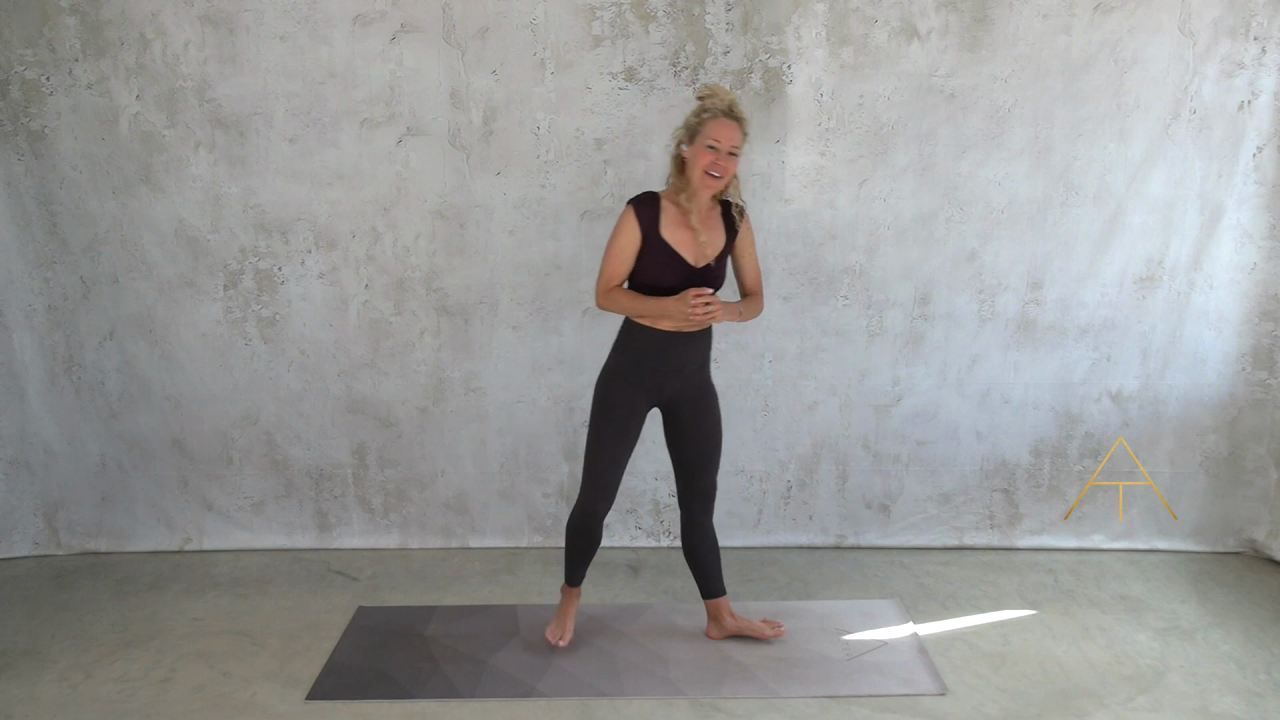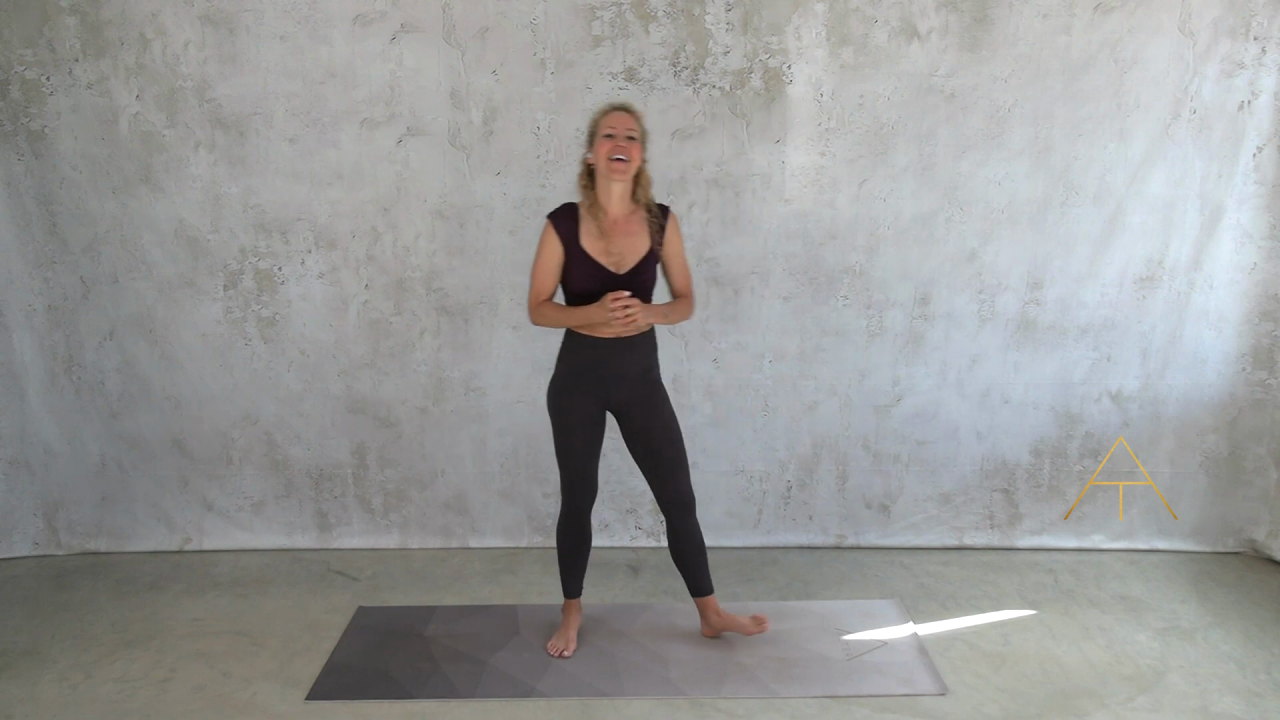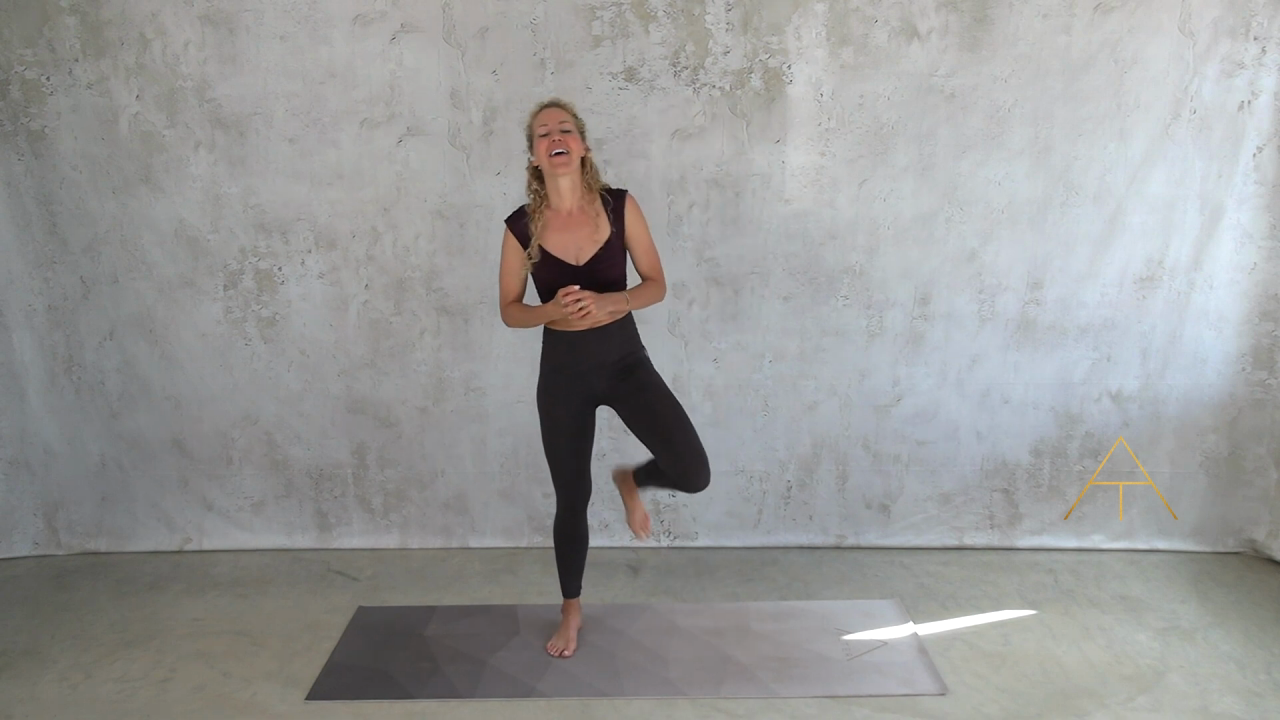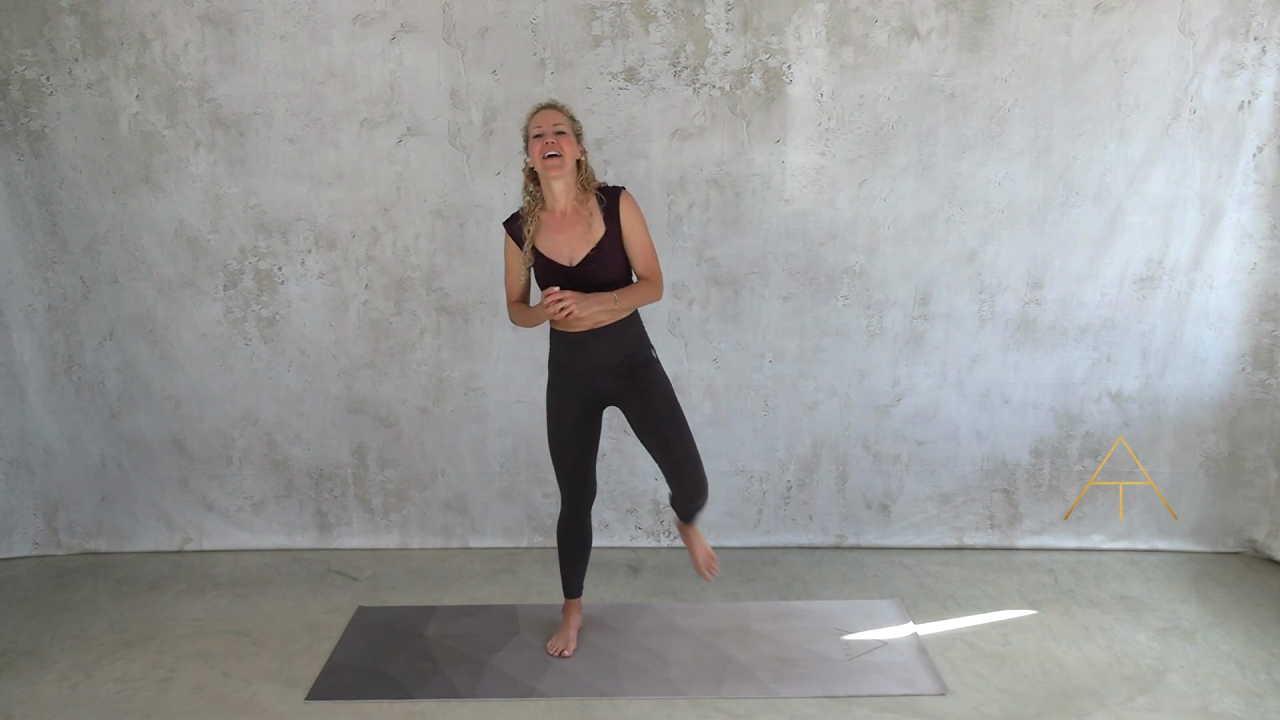
dt=0.3s
person 1, frame 1
left shoulder: (734, 220)
right shoulder: (643, 212)
left elbow: (755, 298)
right elbow: (607, 294)
left wrist: (728, 310)
right wrist: (672, 306)
left hip: (693, 375)
right hip: (632, 368)
left knee: (699, 500)
right knee: (596, 495)
left ankle: (720, 615)
right ankle: (571, 595)
person 1, frame 2
left shoulder: (661, 221)
right shoulder: (563, 223)
left elbow: (685, 301)
right elbow: (538, 308)
left wrist: (649, 314)
right wrist: (590, 315)
left hip: (640, 373)
right hip: (578, 375)
left knee: (677, 499)
right knee: (577, 499)
left ankle: (709, 613)
right ankle: (572, 612)
person 1, frame 3
left shoulder: (621, 206)
right shoulder: (522, 226)
left elbow: (655, 284)
right elbow: (510, 310)
left wrist: (609, 303)
right wrist: (551, 310)
left hip: (625, 357)
right hip: (562, 369)
left knee: (694, 471)
right knee: (571, 498)
left ankle: (632, 480)
right ankle: (571, 612)
person 1, frame 4
left shoulder: (617, 204)
right shoulder: (520, 227)
left elbow: (652, 285)
right elbow: (517, 308)
left wrist: (589, 302)
right wrist: (540, 312)
left hip: (630, 356)
right hip: (569, 368)
left knee: (691, 480)
right knee: (577, 497)
left ankle: (686, 520)
right ankle: (571, 612)
